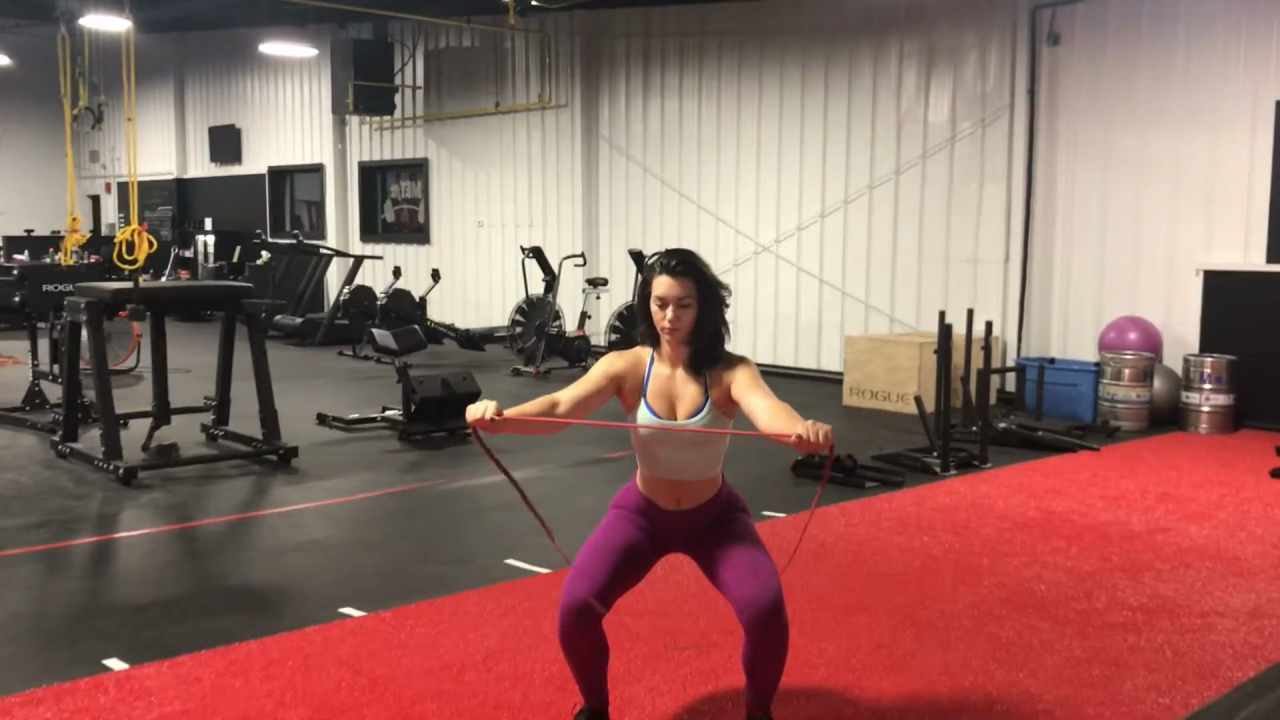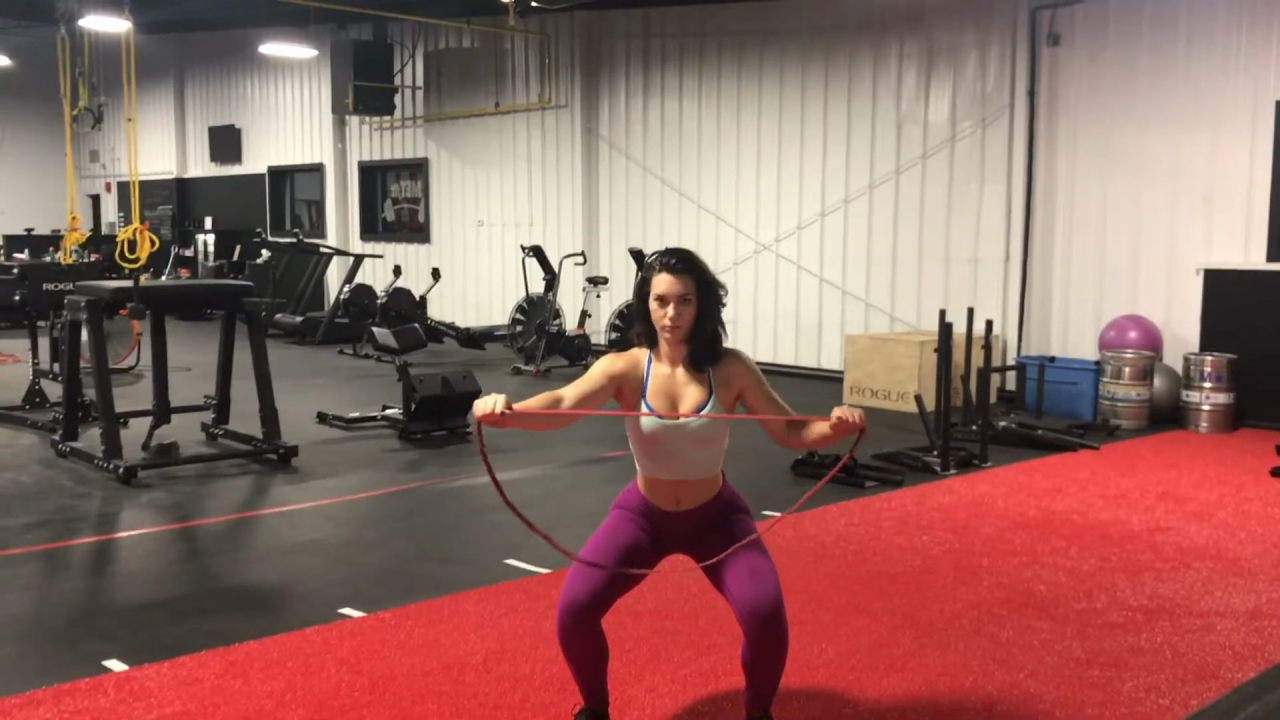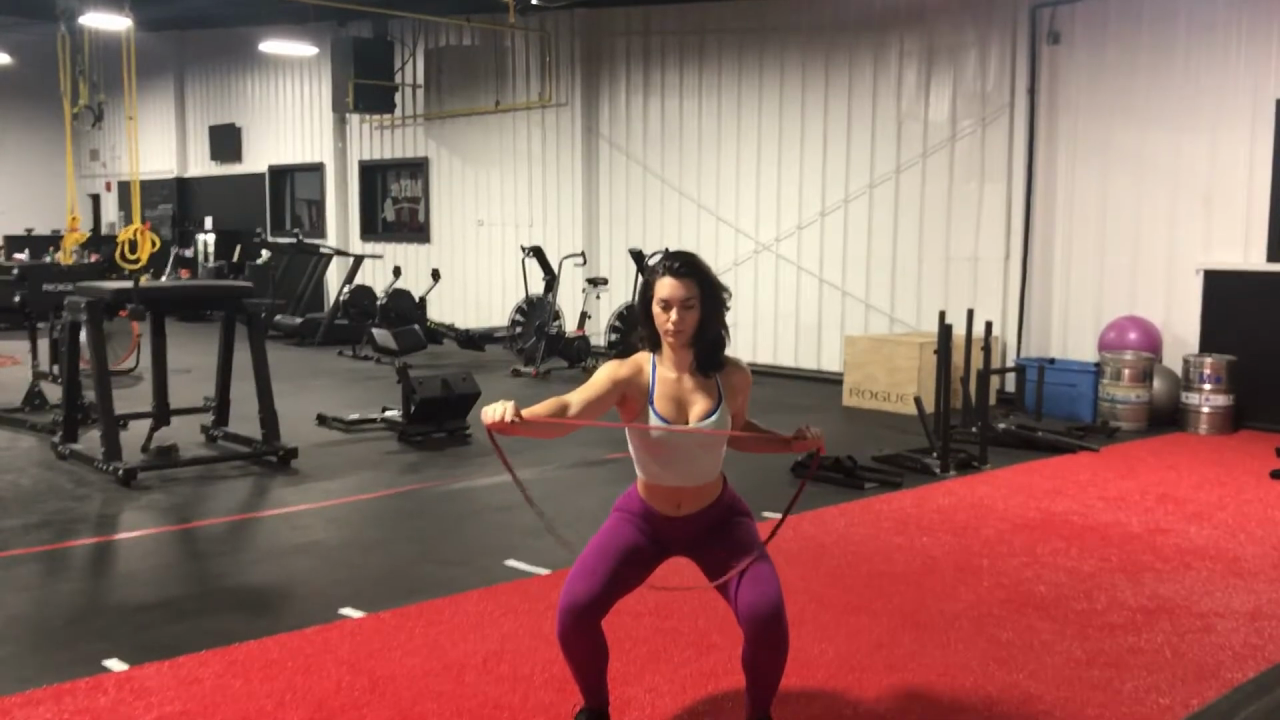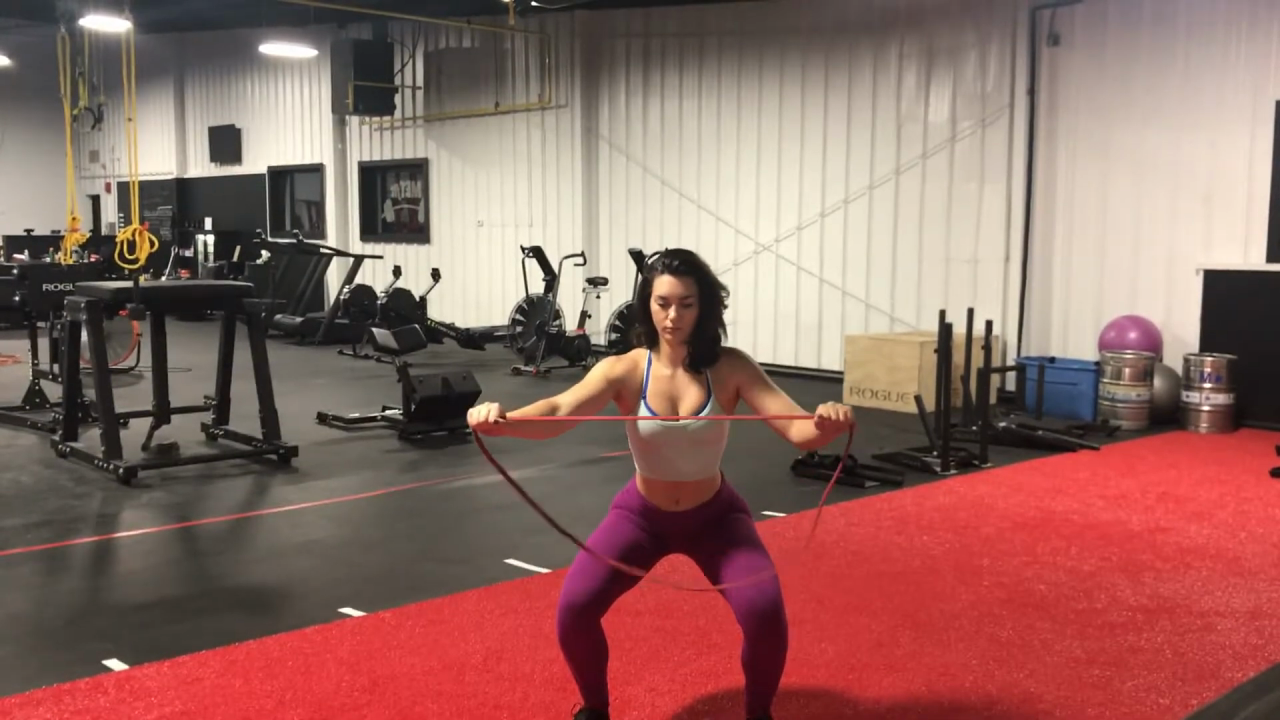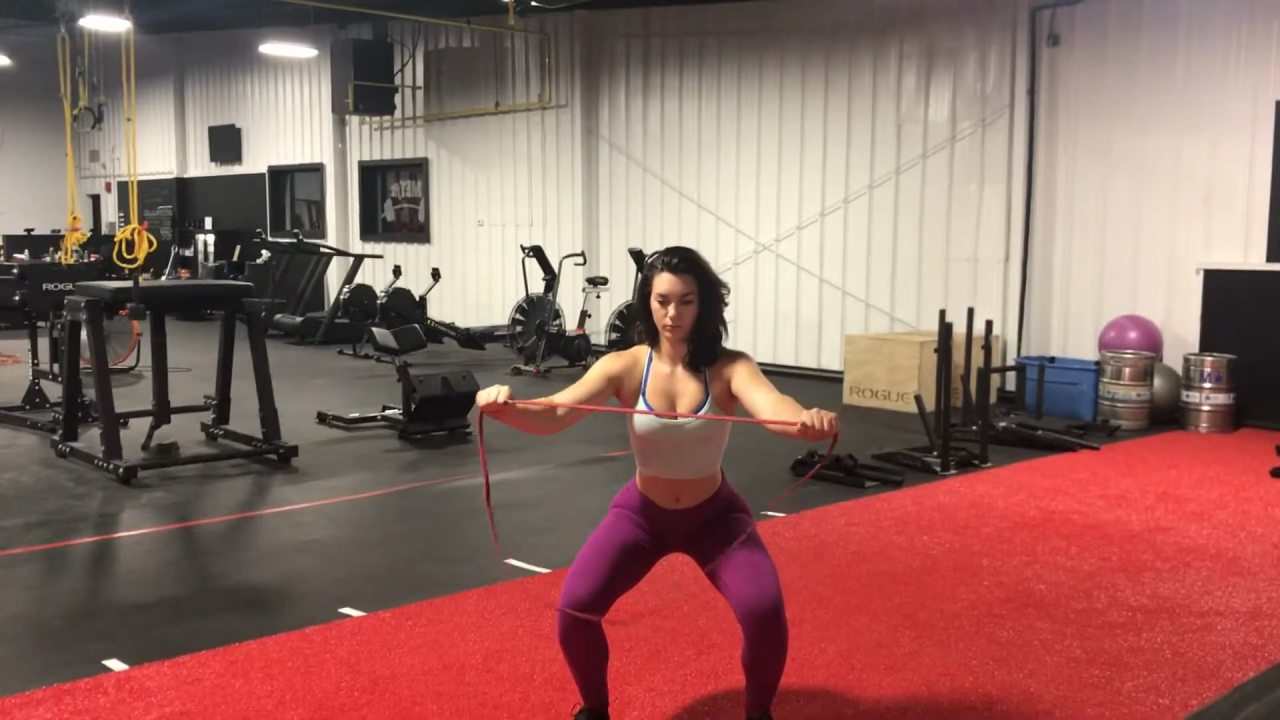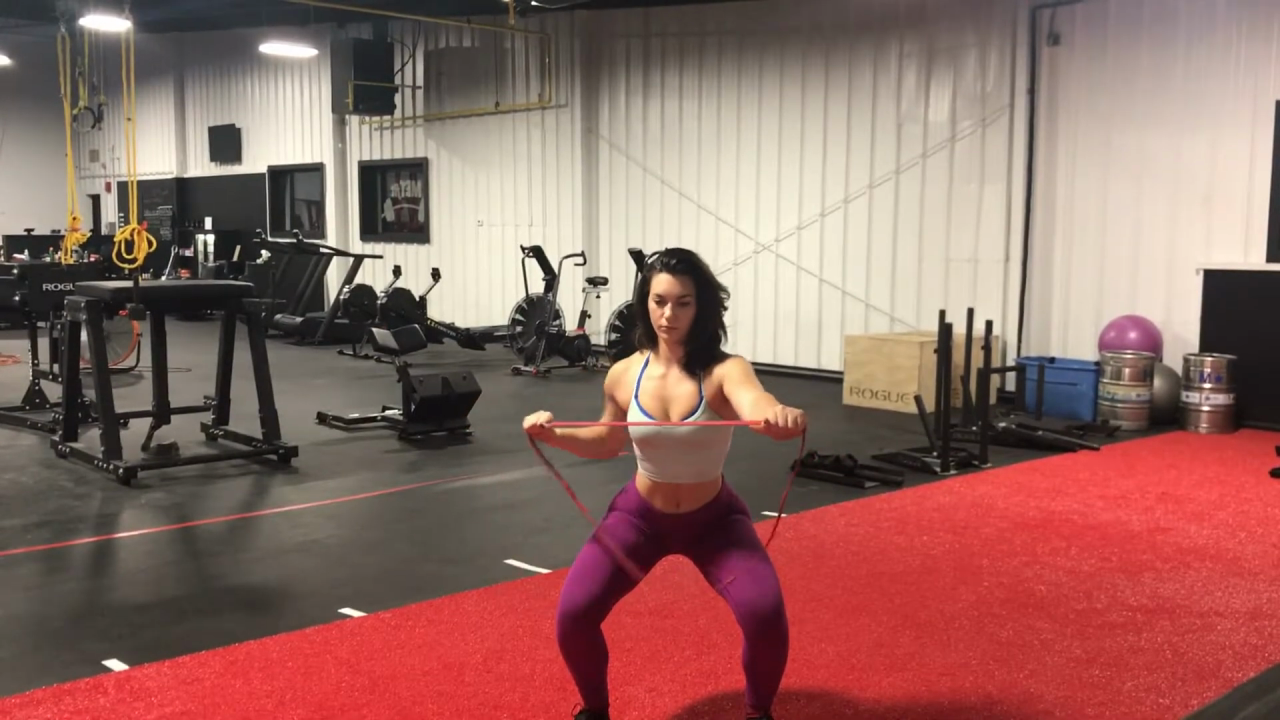
dt=0.5s
person 1, frame 1
left shoulder: (731, 371)
right shoulder: (626, 366)
left elbow: (768, 409)
right elbow: (560, 406)
left wrist: (805, 429)
right wrist: (502, 416)
left hip: (714, 516)
right hip: (641, 511)
left knee: (766, 612)
right knee: (575, 607)
person 1, frame 2
left shoulder: (732, 369)
right shoulder: (624, 368)
left elbow: (788, 431)
right elbow: (563, 403)
left wrist: (836, 426)
right wrist: (507, 412)
left hip: (716, 516)
right hip: (642, 513)
left knee: (765, 614)
right knee: (574, 608)
person 1, frame 3
left shoulder: (733, 376)
right shoulder: (627, 374)
right elbow: (569, 409)
left wrist: (792, 442)
right wrist: (515, 417)
left hip: (716, 519)
right hip: (642, 517)
left knee: (766, 617)
right knee: (574, 611)
person 1, frame 4
left shoulder: (732, 368)
right shoulder: (623, 370)
left elbow: (796, 426)
right elbow: (561, 409)
left wrist: (826, 421)
right wrist: (503, 419)
left hip: (714, 515)
right hip: (641, 513)
left knee: (765, 613)
right knee: (573, 609)
person 1, frame 5
left shoulder: (730, 367)
right shoulder: (624, 366)
left elbow: (773, 408)
right elbow: (556, 412)
left wrist: (809, 420)
right wrist: (508, 409)
left hip: (714, 514)
right hip: (641, 511)
left knee: (765, 612)
right knee: (574, 608)
person 1, frame 6
left shoulder: (726, 370)
right shoulder: (623, 374)
left elbow: (758, 407)
right elbow: (607, 443)
left wrist: (782, 418)
right wrist: (553, 434)
left hip: (714, 518)
right hip: (639, 514)
left knee: (766, 616)
right knee: (573, 613)
